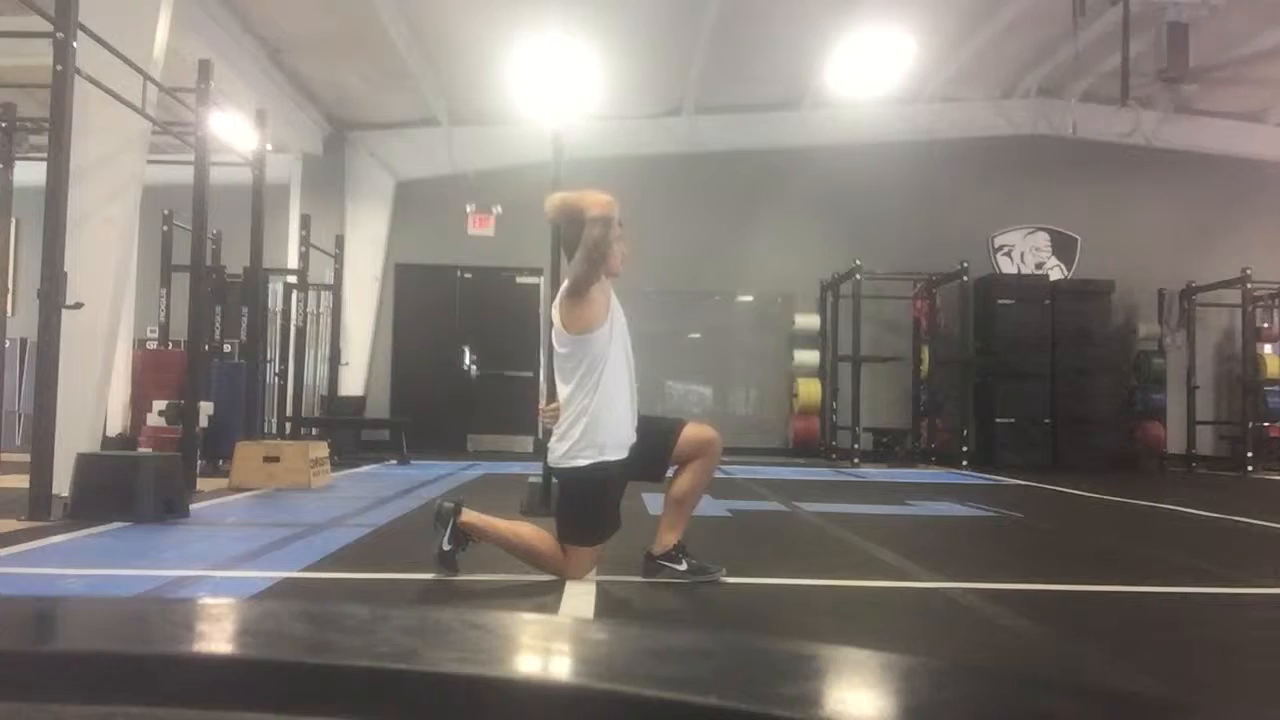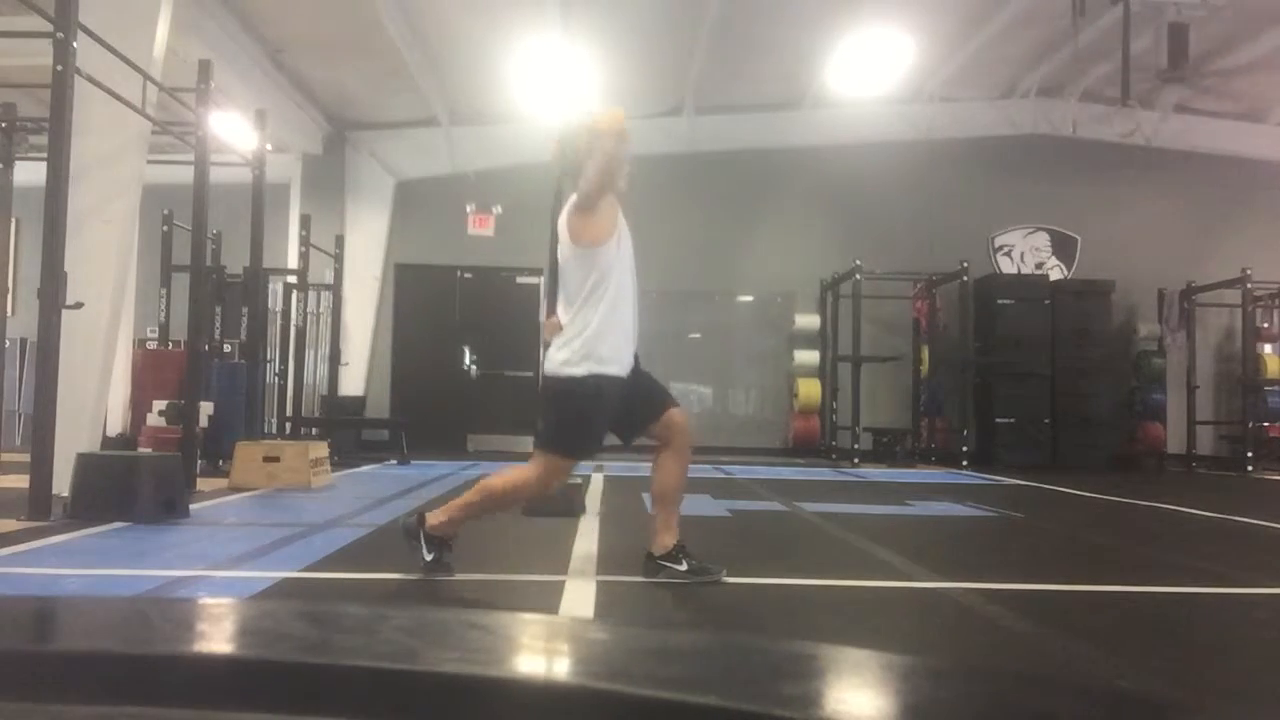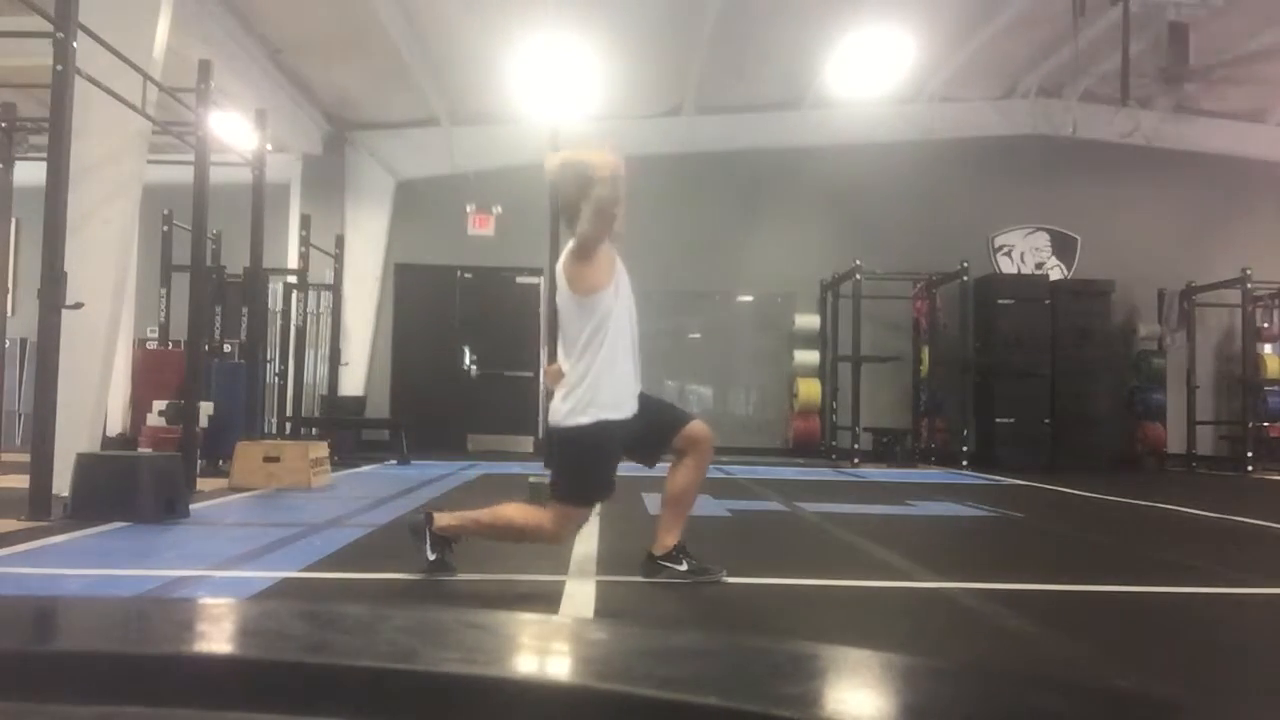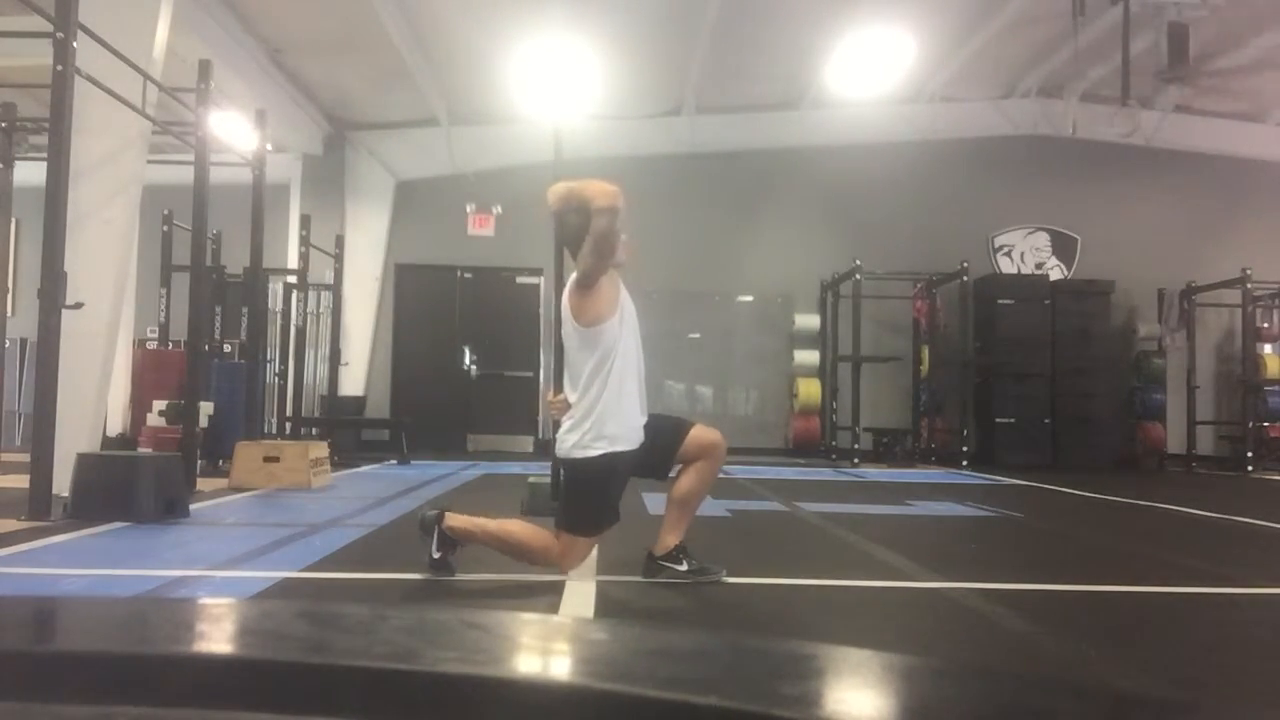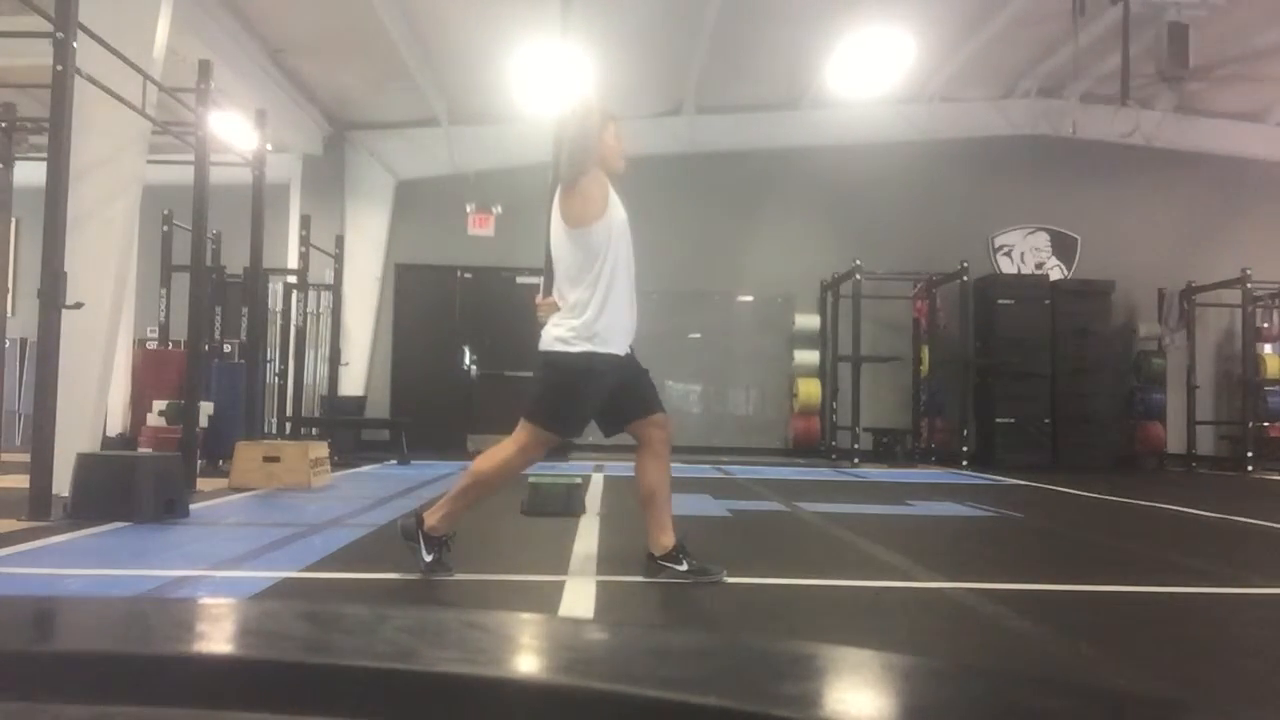
dt=1s
person 1, frame 1
left shoulder: (594, 293)
right shoulder: (582, 292)
right elbow: (602, 210)
right wrist: (563, 205)
left hip: (614, 438)
right hip: (590, 453)
left knee: (707, 442)
right knee: (574, 565)
left ankle: (664, 552)
right ankle: (463, 520)
person 1, frame 2
left shoulder: (596, 212)
right shoulder: (589, 205)
right elbow: (614, 127)
left wrist: (566, 318)
right wrist: (597, 133)
left hip: (610, 365)
right hip: (583, 372)
left knee: (677, 431)
right knee: (544, 475)
left ankle: (665, 552)
right ankle: (433, 525)
person 1, frame 3
left shoulder: (594, 257)
right shoulder: (586, 253)
right elbow: (609, 170)
right wrist: (565, 164)
left hip: (616, 403)
right hip: (590, 416)
left knee: (698, 439)
right knee: (557, 526)
left ankle: (665, 553)
right ankle: (439, 525)
person 1, frame 4
left shoulder: (598, 288)
right shoulder: (591, 284)
right elbow: (607, 201)
right wrist: (566, 195)
left hip: (621, 430)
right hip: (598, 444)
left knee: (710, 446)
right knee: (565, 555)
left ankle: (666, 554)
right ankle: (448, 526)
person 1, frame 5
left shoulder: (593, 191)
right shoulder: (584, 184)
right elbow: (580, 130)
left hip: (607, 348)
right hip: (579, 351)
left knee: (656, 434)
right knee: (526, 446)
left ankle: (665, 553)
right ankle: (430, 525)
